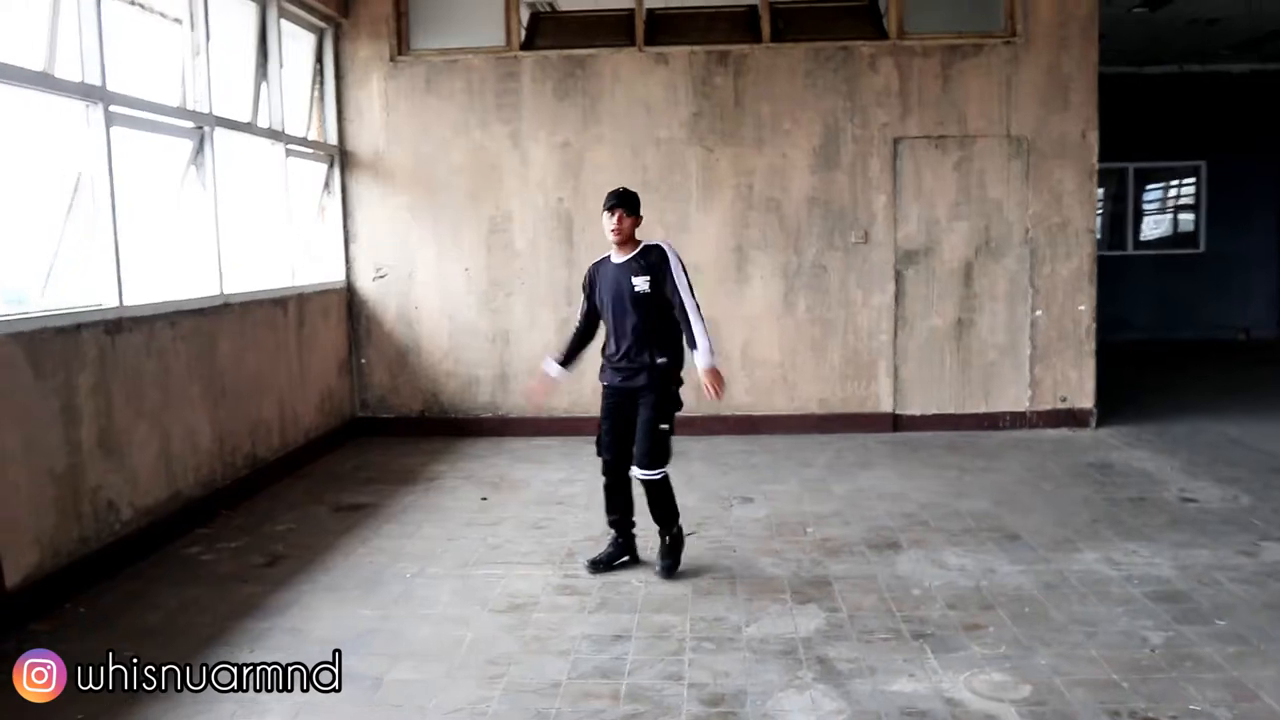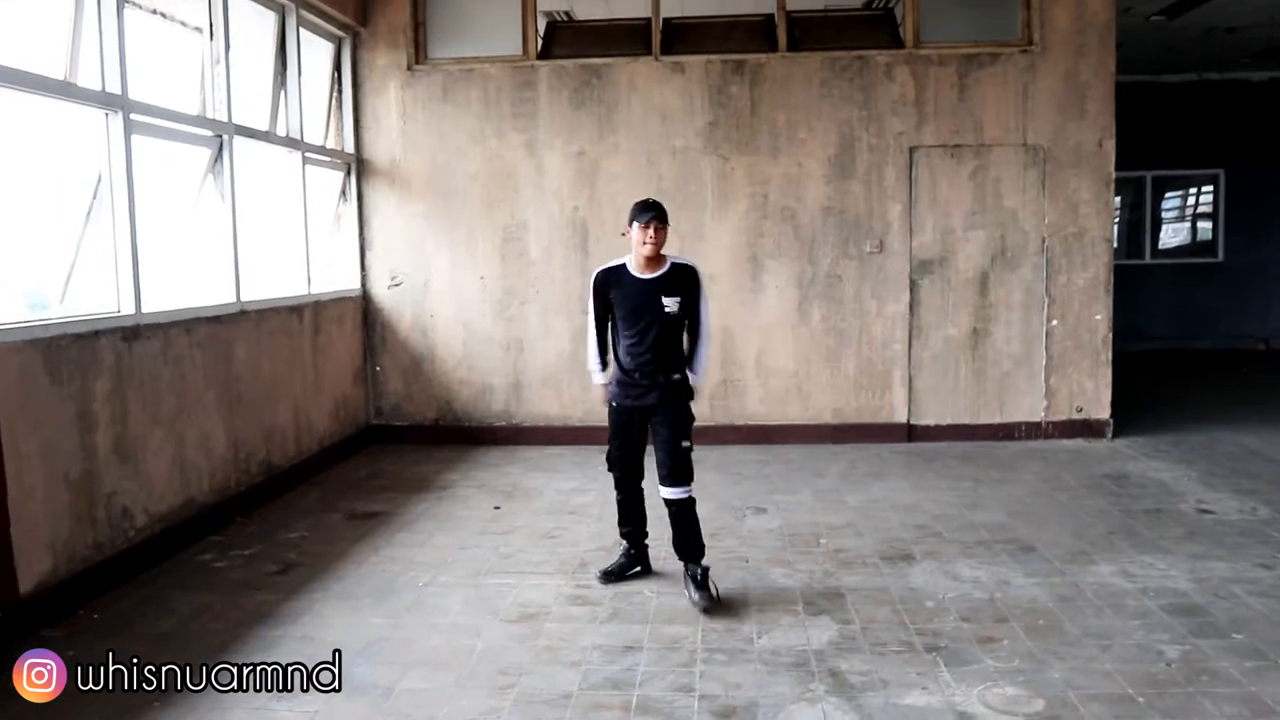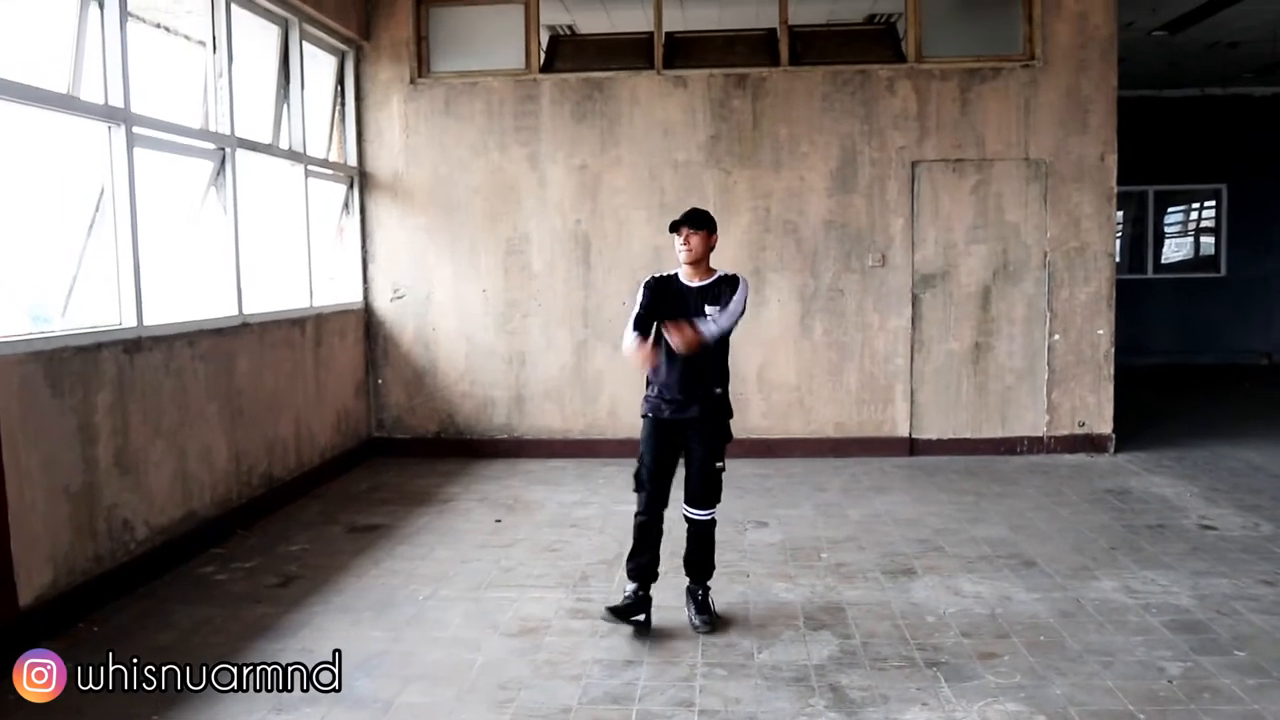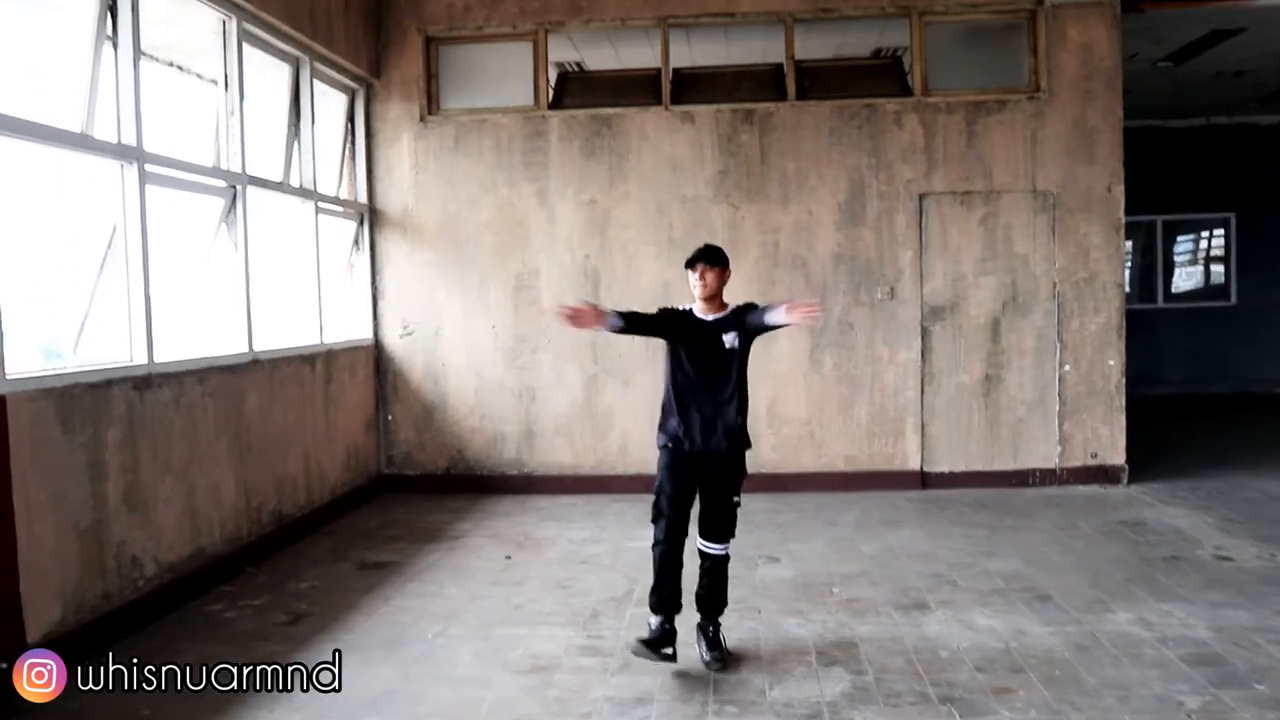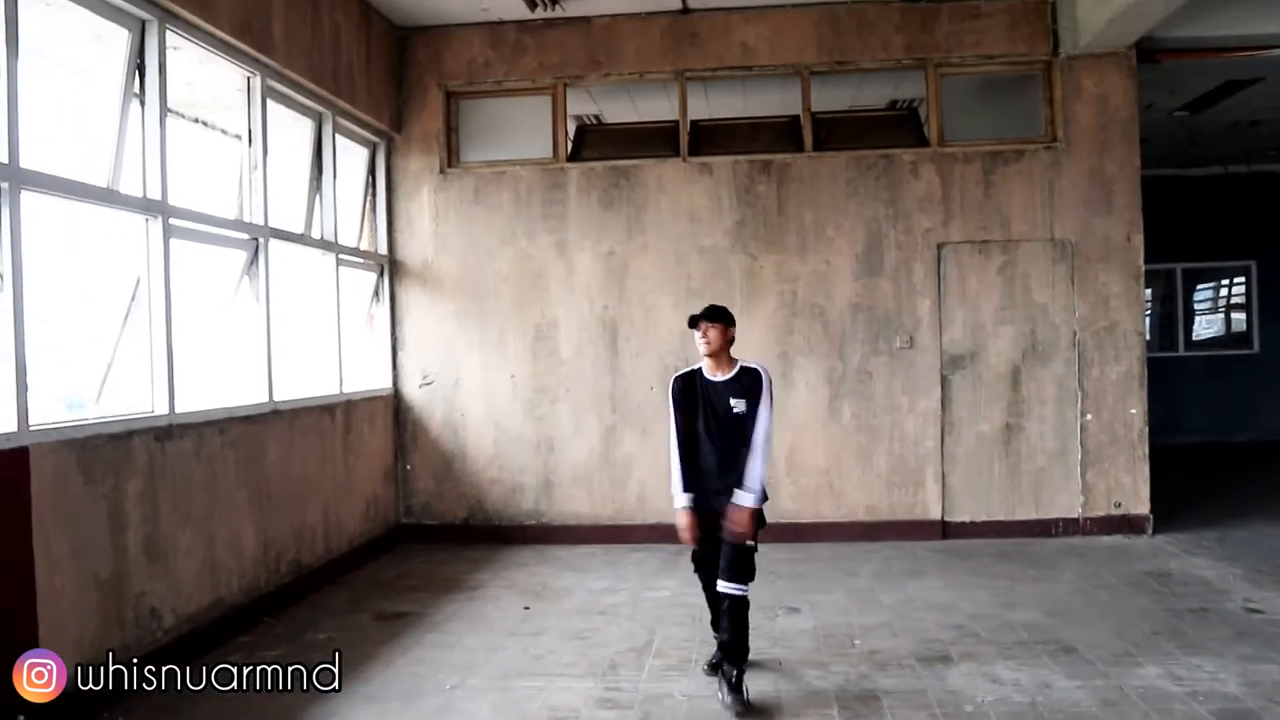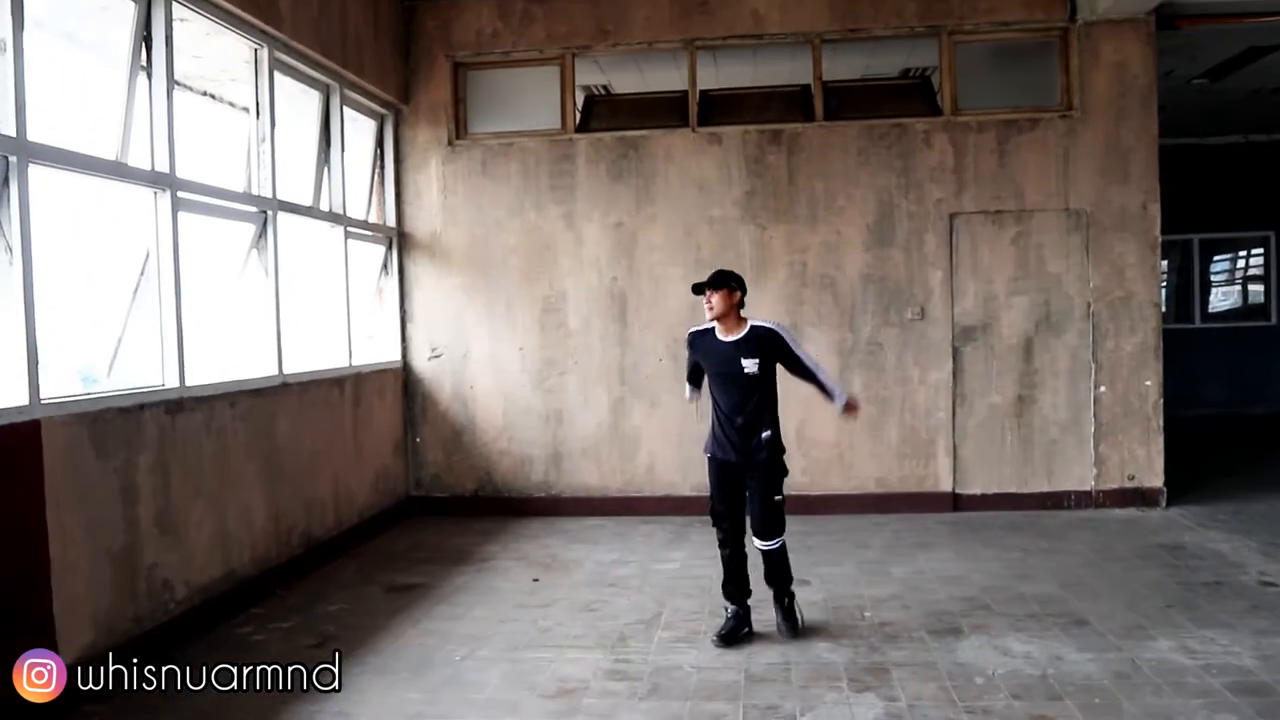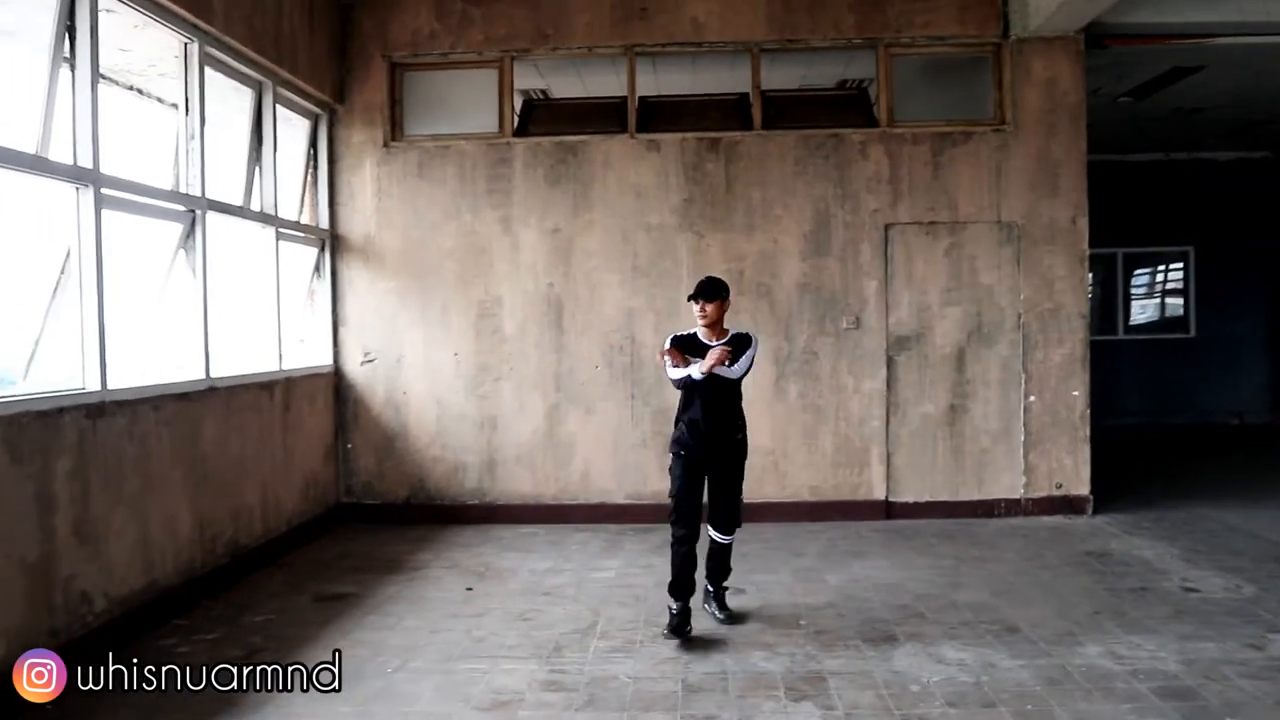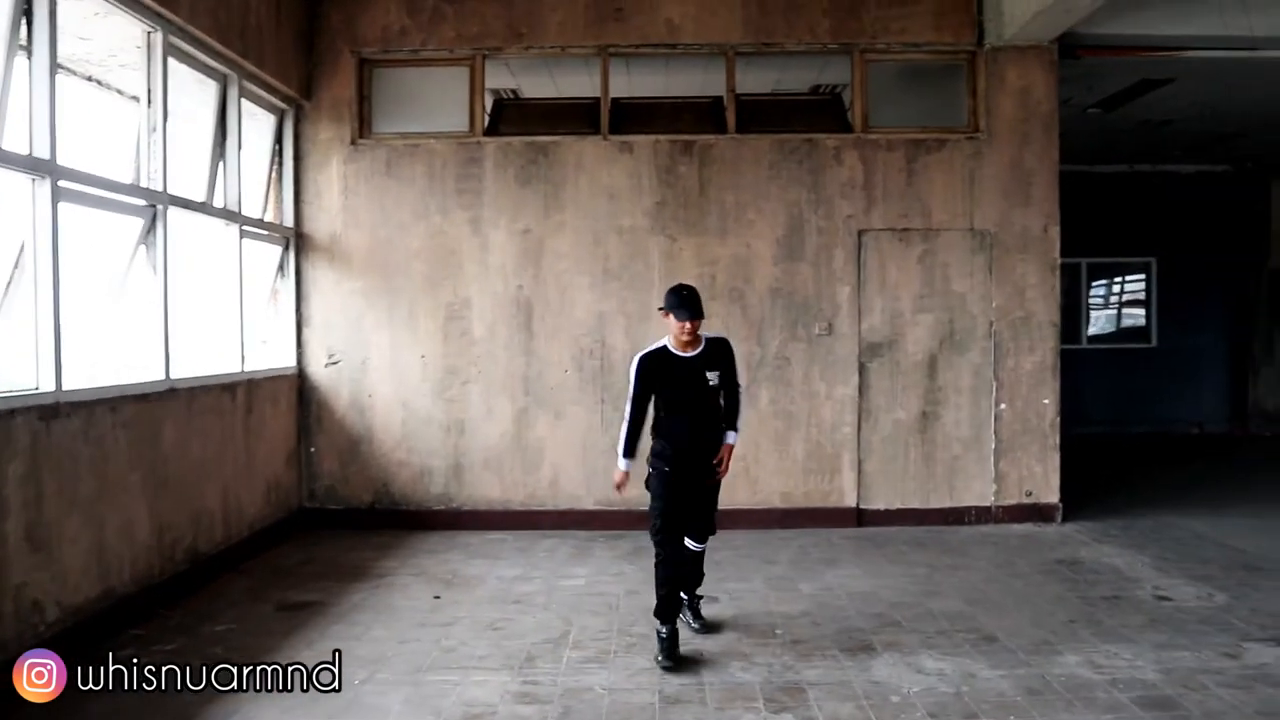
dt=0.5s
person 1, frame 1
left shoulder: (661, 257)
right shoulder: (597, 272)
left elbow: (687, 310)
right elbow: (585, 328)
left wrist: (705, 361)
right wrist: (554, 368)
left hip: (656, 377)
right hip: (615, 380)
left knee: (649, 464)
right knee: (613, 464)
left ankle: (671, 535)
right ankle: (622, 542)
person 1, frame 2
left shoulder: (685, 277)
right shoulder: (606, 278)
left elbow: (697, 332)
right elbow: (597, 329)
left wrist: (690, 377)
right wrist: (600, 376)
left hip: (670, 393)
right hip: (624, 393)
left knee: (676, 484)
right knee: (625, 479)
left ankle: (694, 569)
right ankle: (635, 551)
person 1, frame 3
left shoulder: (732, 286)
right shoulder: (656, 287)
left elbow: (725, 319)
right elbow: (635, 325)
left wrist: (697, 332)
right wrist: (635, 344)
left hip: (708, 412)
right hip: (660, 408)
left knee: (701, 506)
right knee: (648, 501)
left ankle: (698, 590)
right ankle: (638, 592)
person 1, frame 4
left shoulder: (741, 320)
right shoulder: (674, 320)
left elbow: (763, 316)
right elbow: (639, 322)
left wrist: (787, 313)
right wrist: (603, 317)
left hip: (725, 445)
right hip: (678, 442)
left knee: (716, 539)
right knee: (668, 533)
left ankle: (709, 625)
right ankle: (662, 625)
person 1, frame 5
left shoulder: (755, 377)
right shoulder: (684, 382)
left elbow: (760, 440)
right elbow: (680, 444)
left wrist: (747, 499)
right wrist: (683, 503)
left hip: (739, 498)
right hip: (700, 497)
left knee: (733, 582)
right knee: (709, 578)
left ankle: (732, 672)
right ankle: (725, 643)
person 1, frame 6
left shoulder: (767, 336)
right shoulder: (698, 339)
left elbow: (807, 369)
left wrist: (840, 398)
right wrist: (691, 389)
left hip: (762, 452)
right hip: (721, 453)
left knee: (767, 532)
right knee: (728, 535)
left ankle: (783, 596)
right ankle: (738, 611)
person 1, frame 7
left shoulder: (744, 343)
right shoulder: (678, 342)
left elbow: (734, 373)
right elbow: (676, 377)
left wrist: (689, 362)
right wrist: (705, 364)
left hip: (730, 447)
right hip: (688, 447)
left knee: (724, 526)
right knee: (684, 528)
left ankle: (714, 592)
right ankle: (679, 606)
person 1, frame 8
left shoulder: (719, 349)
right shoulder: (649, 361)
left elbow: (732, 395)
right elbow: (634, 413)
left wrist: (730, 441)
right wrist: (624, 461)
left hip: (707, 459)
right hip: (667, 462)
left knee: (698, 536)
right knee: (668, 545)
left ankle: (688, 599)
right ankle: (666, 628)
